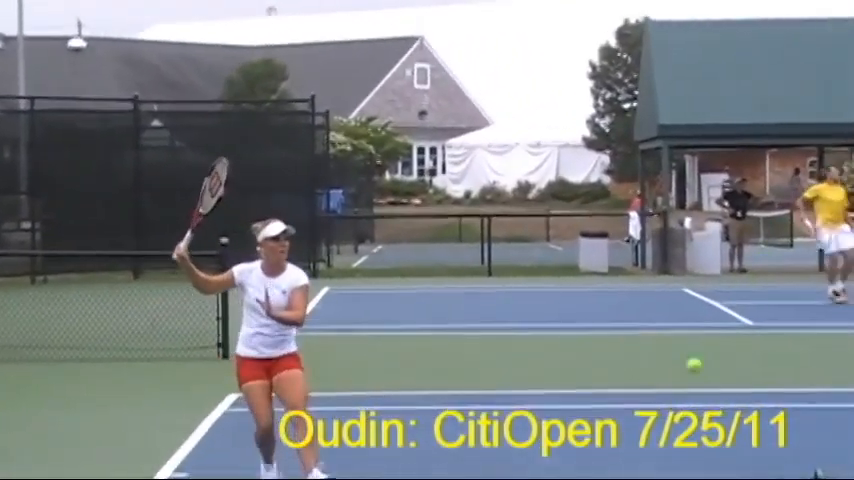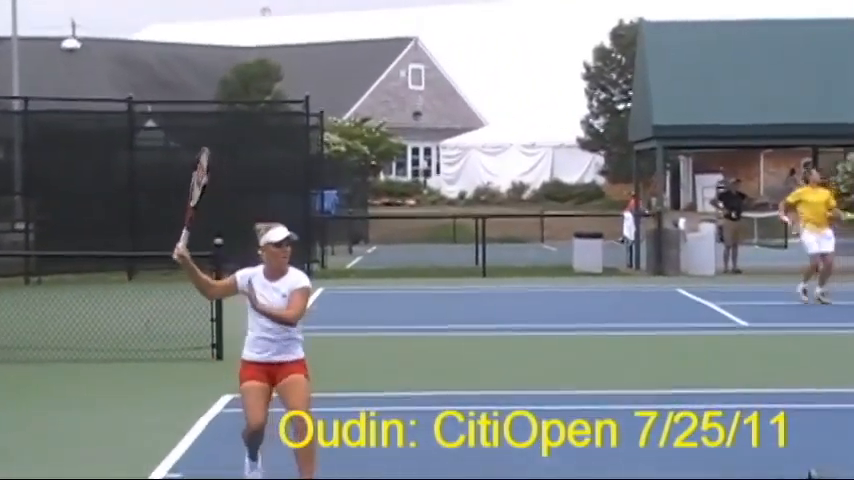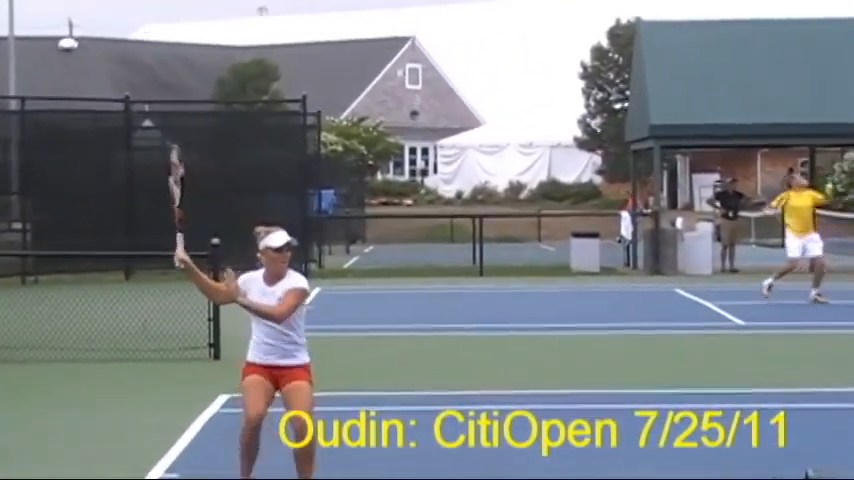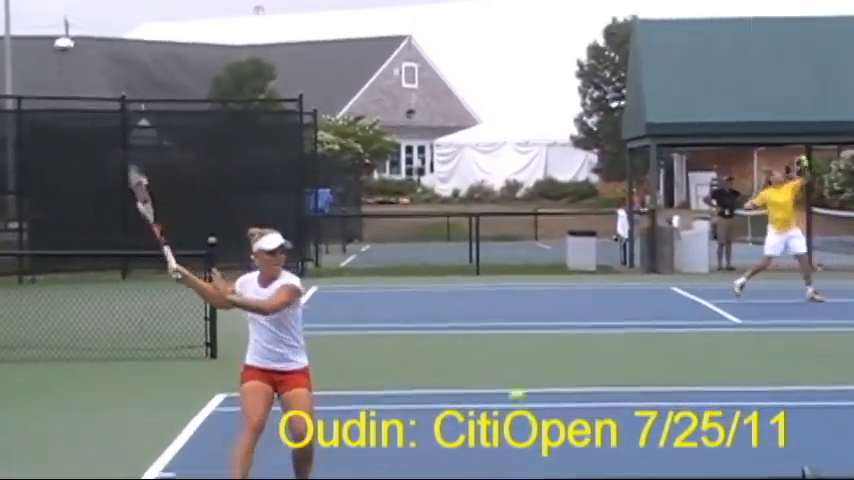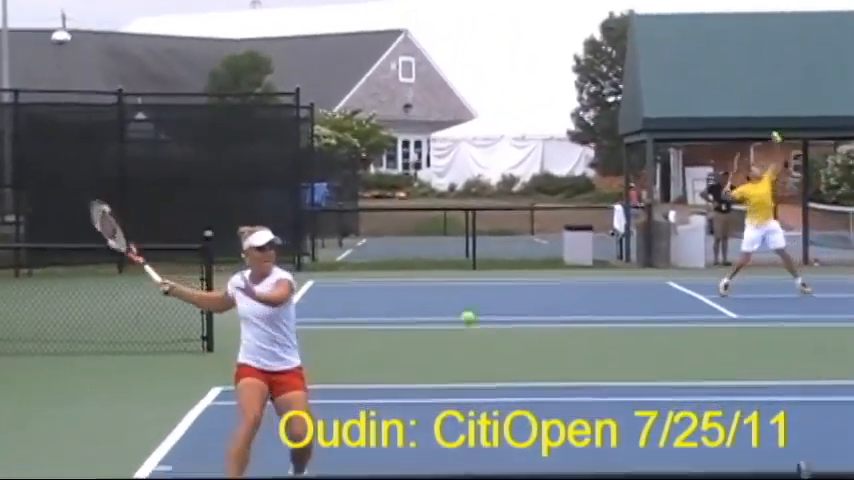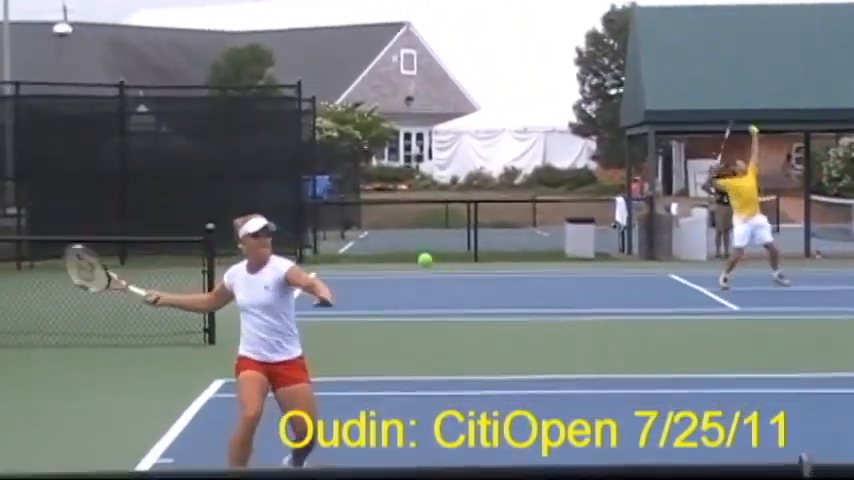
dt=0.1s
person 1, frame 1
left shoulder: (297, 277)
right shoulder: (245, 272)
left elbow: (299, 317)
right elbow: (207, 286)
left wrist: (274, 314)
right wrist: (186, 264)
left hip: (285, 357)
right hip: (250, 358)
left knee: (299, 411)
right knee: (265, 424)
person 1, frame 2
left shoulder: (299, 280)
right shoulder: (248, 276)
left elbow: (292, 317)
right elbow: (212, 290)
left wrist: (260, 306)
right wrist: (187, 263)
left hip: (291, 362)
right hip: (254, 363)
left knee: (301, 421)
right knee: (255, 425)
right ankle: (253, 459)
person 1, frame 3
left shoulder: (297, 283)
right shoulder: (250, 279)
left elbow: (279, 314)
right elbow: (218, 294)
left wrist: (242, 300)
right wrist: (190, 268)
left hip: (295, 366)
right hip: (258, 365)
left knee: (302, 426)
right knee: (253, 418)
person 1, frame 4
left shoulder: (290, 284)
right shoulder: (246, 281)
left elbow: (268, 307)
right elbow: (221, 299)
left wrist: (231, 294)
right wrist: (187, 277)
left hip: (293, 370)
right hip: (256, 369)
left knee: (301, 433)
right knee: (253, 426)
person 1, frame 5
left shoulder: (283, 279)
right shoulder: (238, 281)
left elbow: (275, 299)
right elbow: (217, 304)
left wrist: (254, 294)
right wrist: (175, 289)
left hip: (287, 370)
right hip: (250, 368)
left knee: (301, 435)
right knee: (249, 422)
left ankle: (298, 473)
person 1, frame 6
left shoulder: (282, 268)
right shoulder: (234, 274)
left elbow: (310, 283)
right elbow: (210, 302)
left wrist: (322, 295)
right wrist: (164, 298)
left hip: (289, 360)
right hip: (251, 360)
left knee: (305, 431)
right knee: (250, 417)
left ankle: (295, 466)
person 2, frame 1
left shoulder: (842, 191)
right shoulder: (818, 188)
right elbow: (800, 201)
right wrist: (805, 217)
left hip: (841, 227)
right hip: (825, 229)
right knee: (833, 259)
left ankle: (840, 286)
right ankle: (832, 289)
person 2, frame 2
left shoulder: (826, 193)
right shoulder: (800, 192)
left elbow: (834, 210)
right elbow: (783, 204)
left wrist: (838, 215)
right wrist: (783, 215)
left hip: (824, 231)
right hip: (808, 231)
left knee: (829, 262)
right knee: (815, 261)
left ankle: (819, 291)
right ankle: (803, 286)
person 2, frame 3
left shoulder: (811, 194)
right shoulder: (785, 196)
left elbow: (825, 200)
right elbow: (772, 207)
right wrist: (770, 209)
left hip: (810, 235)
right hip: (794, 235)
left knee: (820, 264)
right knee: (792, 265)
left ankle: (815, 292)
right ankle: (770, 282)
person 2, frame 4
left shoulder: (790, 188)
right shoulder: (766, 193)
left elbow: (804, 181)
right elbow: (751, 204)
right wrist: (748, 204)
left hip: (791, 231)
right hip: (775, 233)
left knee: (804, 261)
right knee: (766, 262)
left ankle: (811, 291)
right ankle: (743, 280)
person 2, frame 5
left shoulder: (766, 180)
right shoulder: (745, 188)
left elbow: (774, 166)
right elbow: (730, 197)
right wrist: (726, 193)
left hip: (770, 225)
right hip: (754, 226)
left knee: (784, 254)
right knee: (745, 258)
left ankle: (799, 281)
right ankle: (726, 281)
person 2, frame 6
left shoulder: (751, 175)
right shoulder: (730, 182)
left elbow: (754, 154)
right elbow: (714, 184)
left wrist: (754, 135)
right wrist: (714, 179)
left hip: (757, 220)
right hip: (741, 222)
left knee: (772, 249)
right knee: (738, 254)
left ankle: (776, 273)
right ankle: (725, 276)
